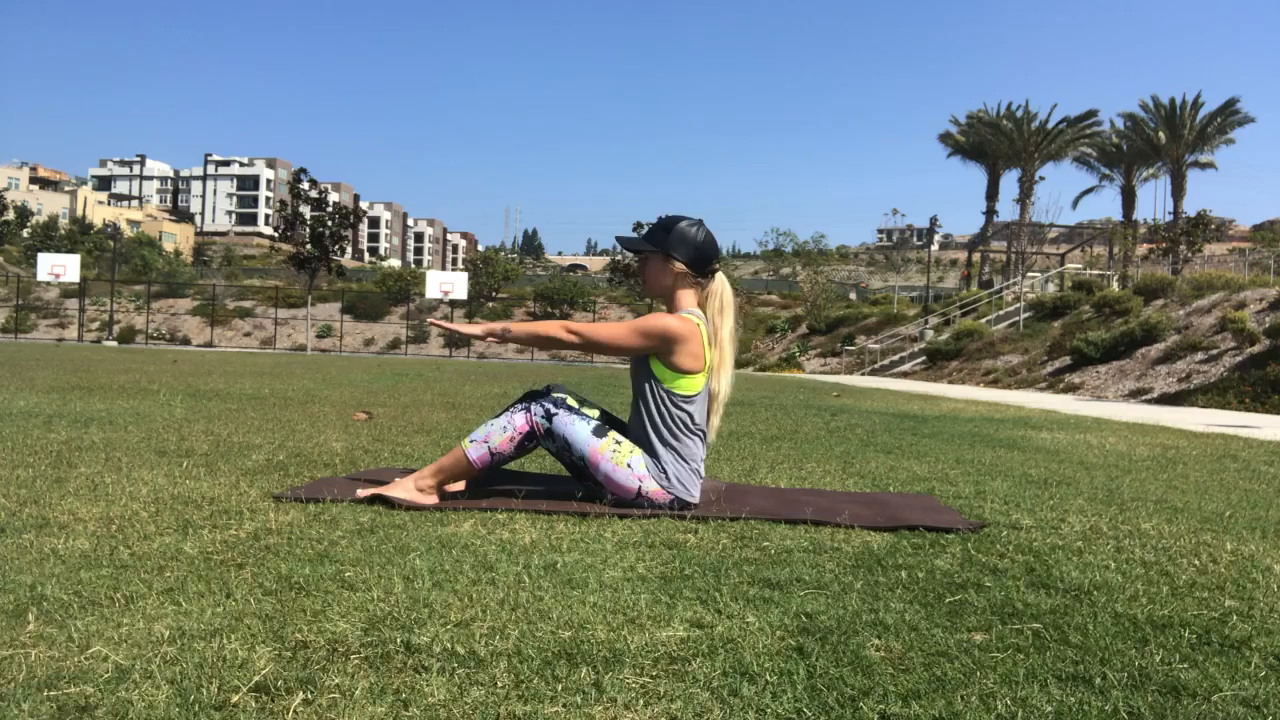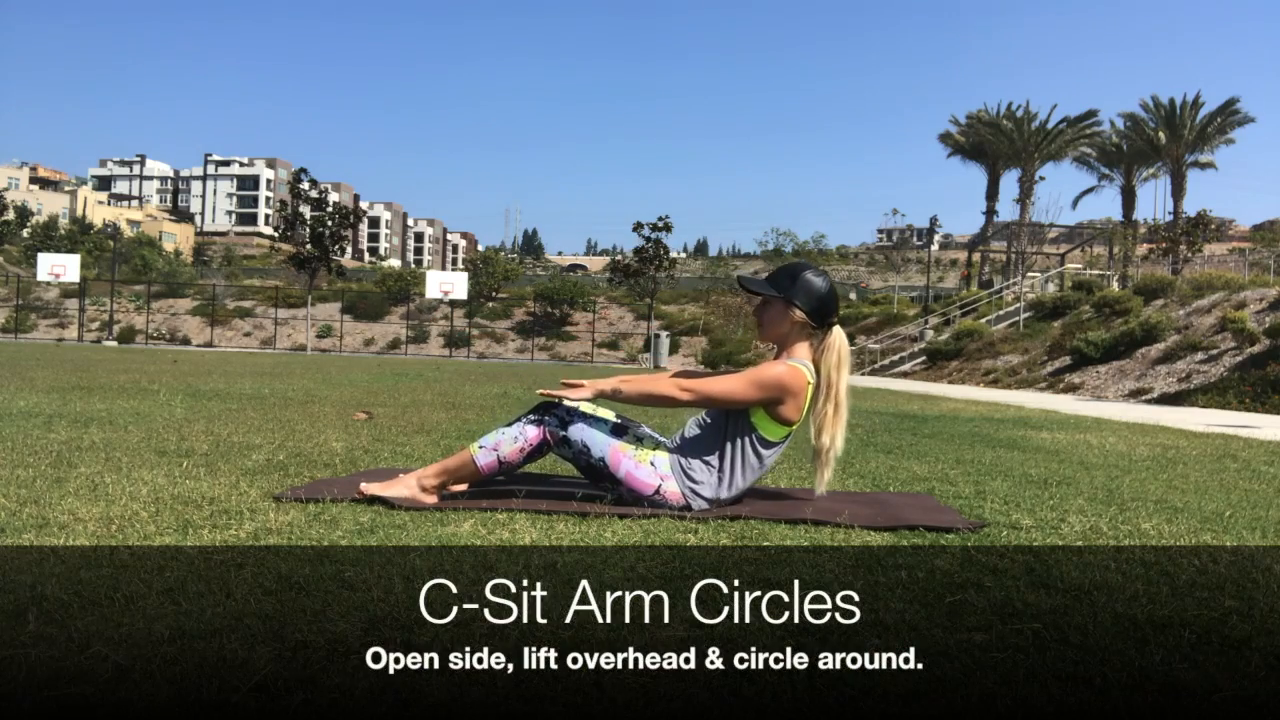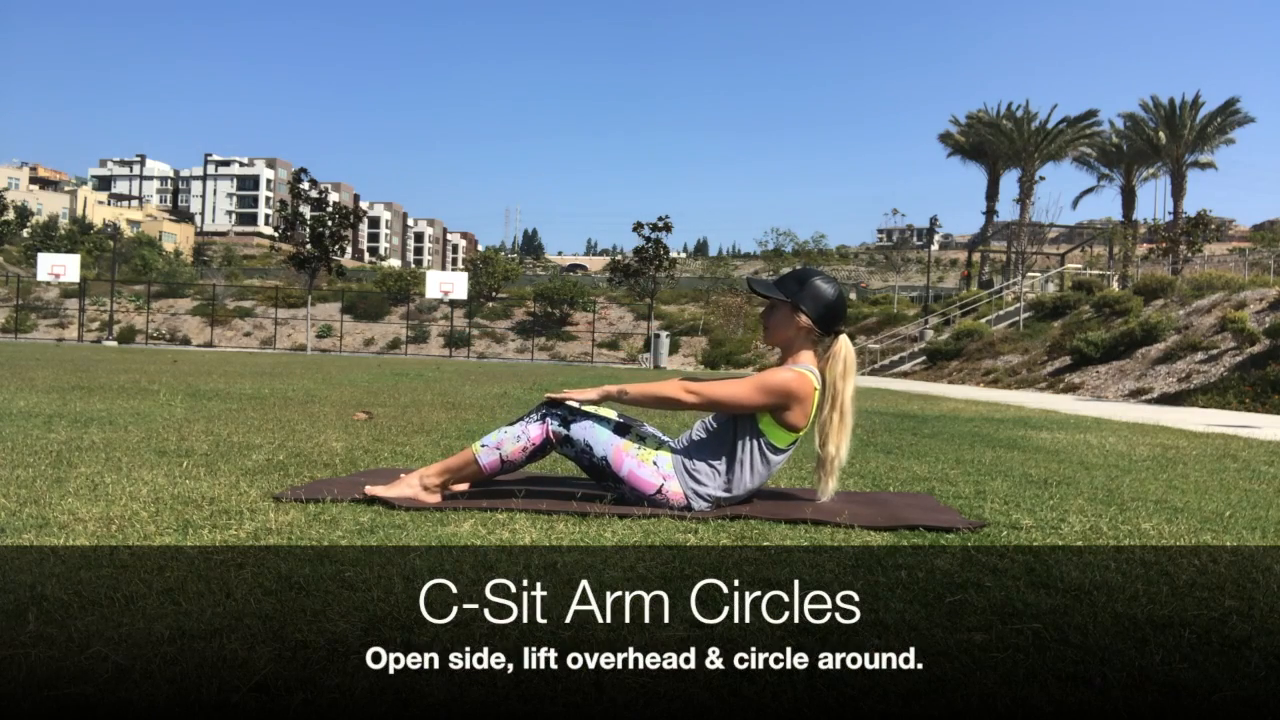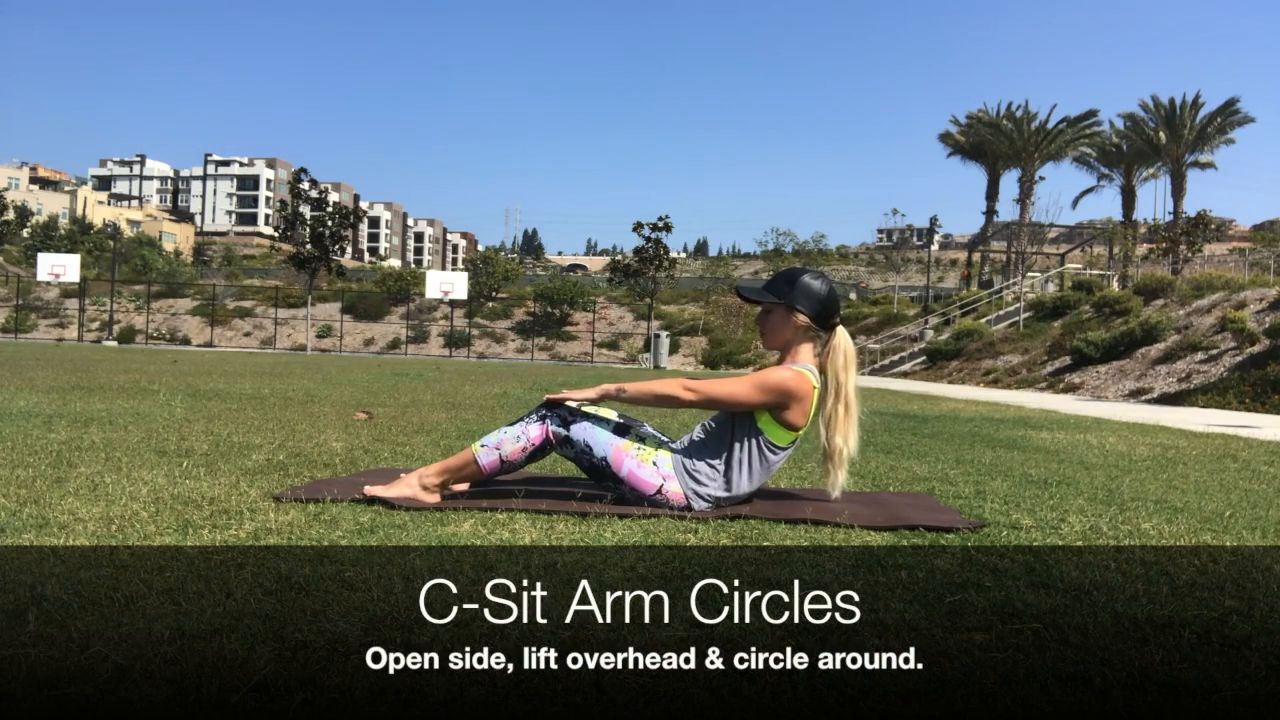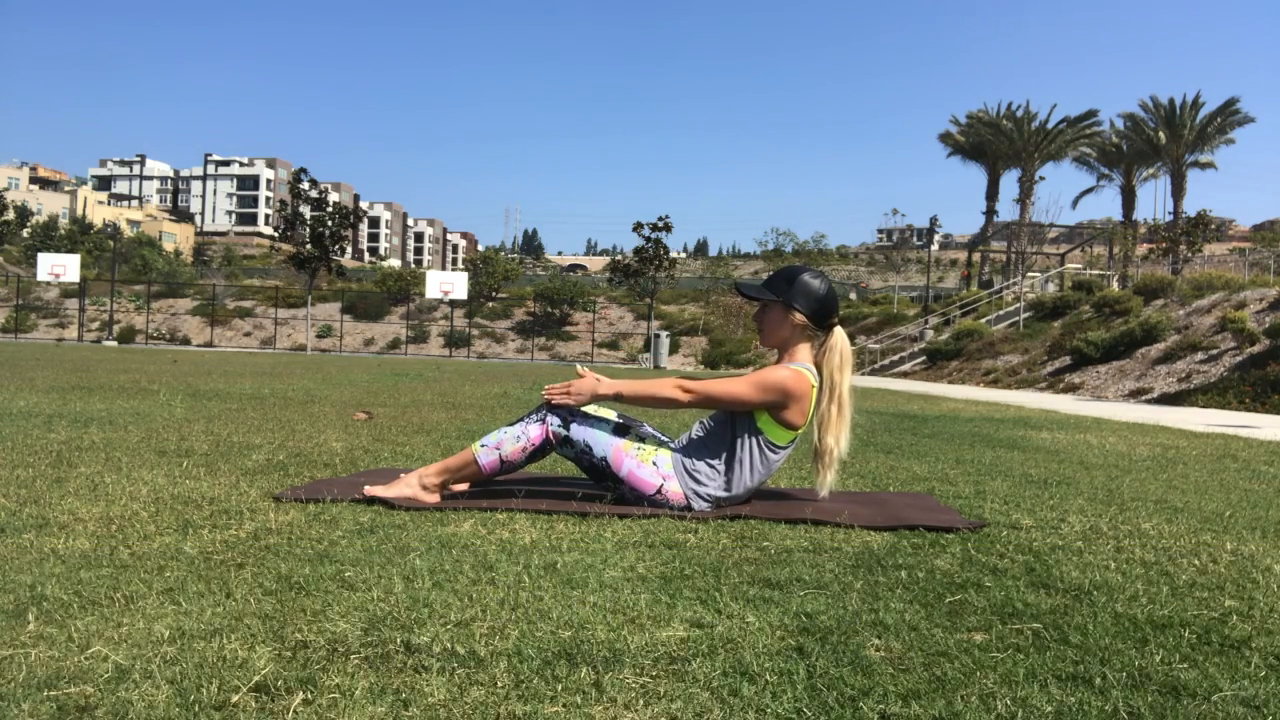
dt=1s
person 1, frame 1
left shoulder: (673, 328)
right shoulder: (690, 326)
left elbow: (573, 335)
right elbow: (590, 336)
left wrist: (490, 330)
right wrist: (500, 330)
left hip: (662, 486)
right hip: (657, 469)
left knee: (539, 412)
right knee: (550, 398)
left ankle: (424, 484)
right ankle: (454, 475)
person 1, frame 2
left shoulder: (786, 377)
right shoulder: (780, 372)
left elbow: (683, 392)
right elbow: (689, 376)
left wrist: (603, 388)
right wrist: (606, 383)
left hip: (680, 487)
right hip: (678, 466)
left knee: (554, 422)
right knee: (561, 414)
left ankle: (428, 482)
right ankle: (456, 474)
person 1, frame 3
left shoulder: (792, 383)
right shoulder: (788, 376)
left elbow: (690, 396)
right elbow: (703, 389)
left wrist: (606, 391)
right wrist: (608, 395)
left hip: (683, 486)
right hip: (683, 465)
left knee: (556, 420)
right knee: (563, 411)
left ankle: (430, 480)
right ankle: (454, 474)
person 1, frame 4
left shoulder: (790, 381)
right shoulder: (788, 376)
left elbow: (687, 392)
right elbow: (705, 397)
left wrist: (604, 390)
right wrist: (603, 395)
left hip: (683, 487)
right hip: (684, 466)
left knee: (556, 421)
right knee: (564, 411)
left ankle: (429, 479)
right ankle: (454, 474)
person 1, frame 5
left shoulder: (789, 381)
right shoulder: (786, 374)
left elbow: (685, 393)
right elbow: (701, 393)
left wrist: (604, 389)
right wrist: (610, 389)
left hip: (682, 487)
right hip: (683, 466)
left knee: (556, 420)
right knee: (567, 412)
left ankle: (429, 479)
right ankle: (455, 473)
